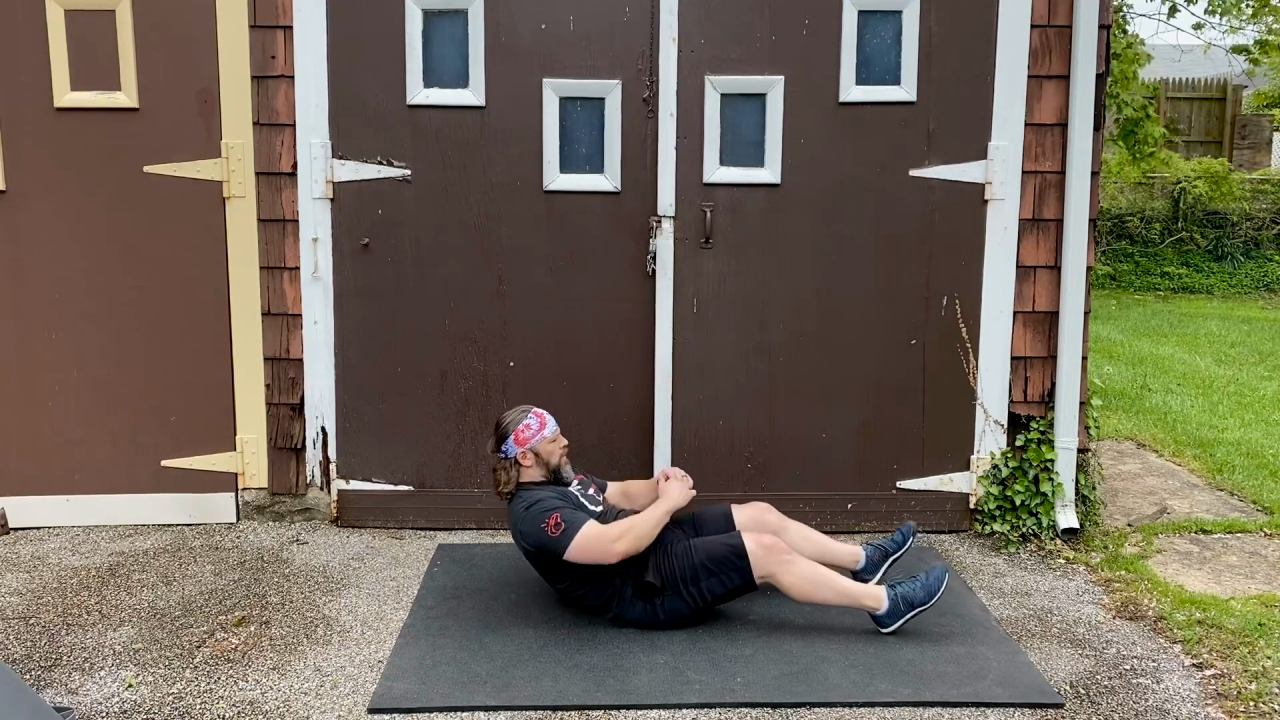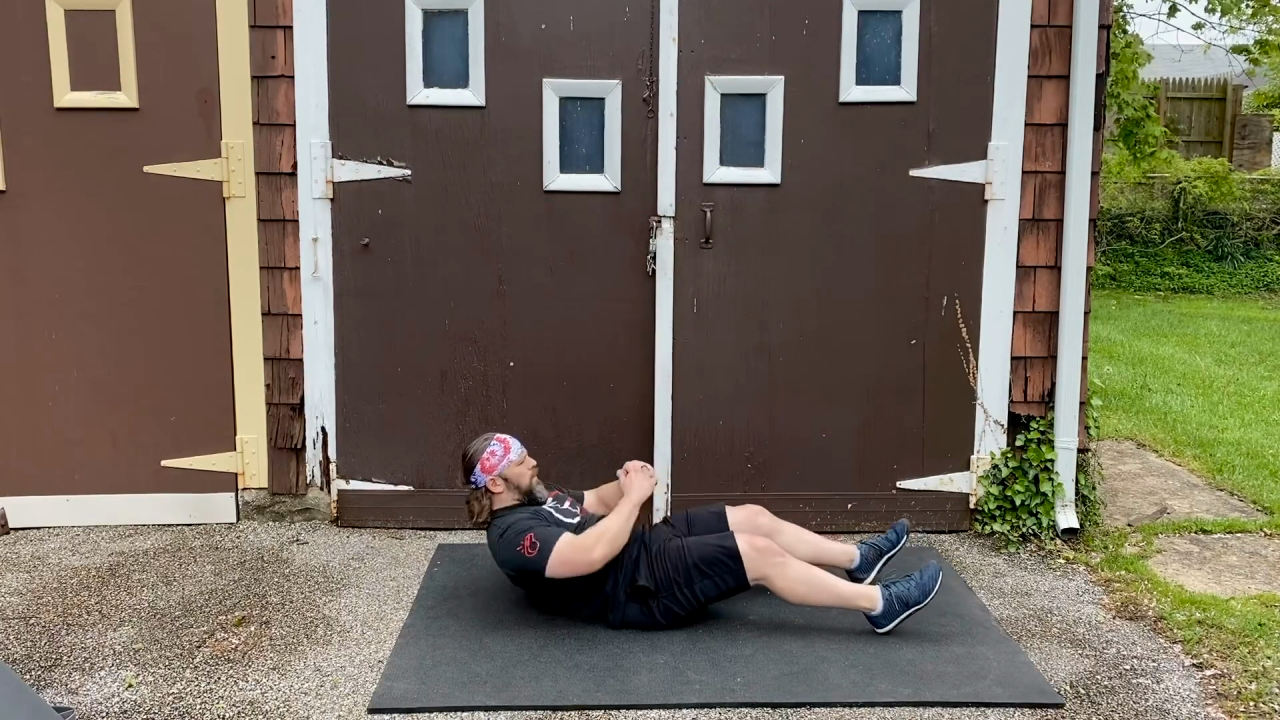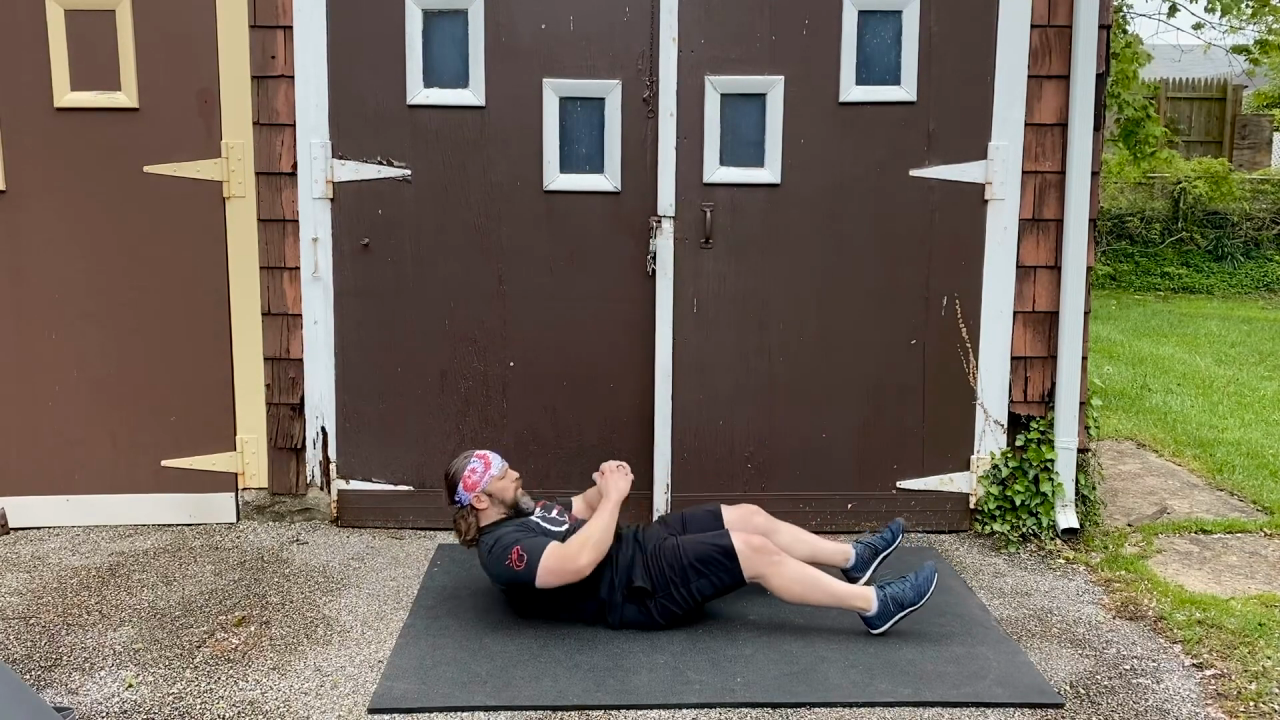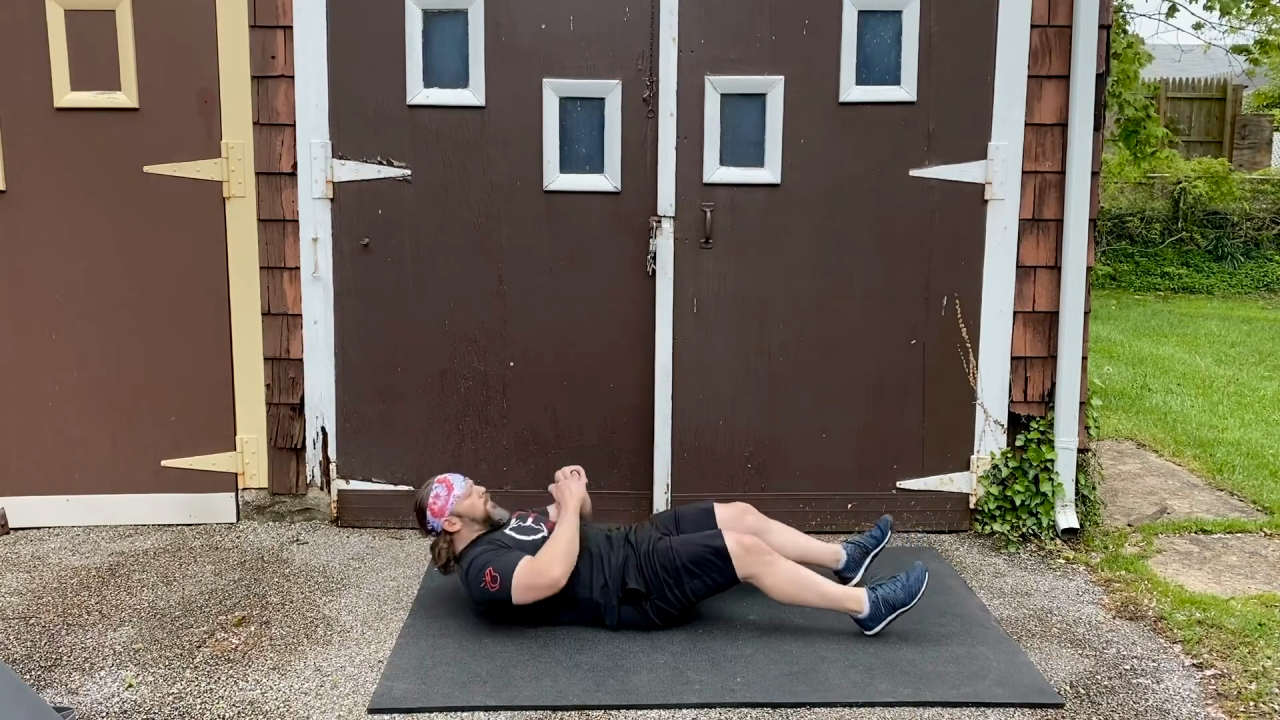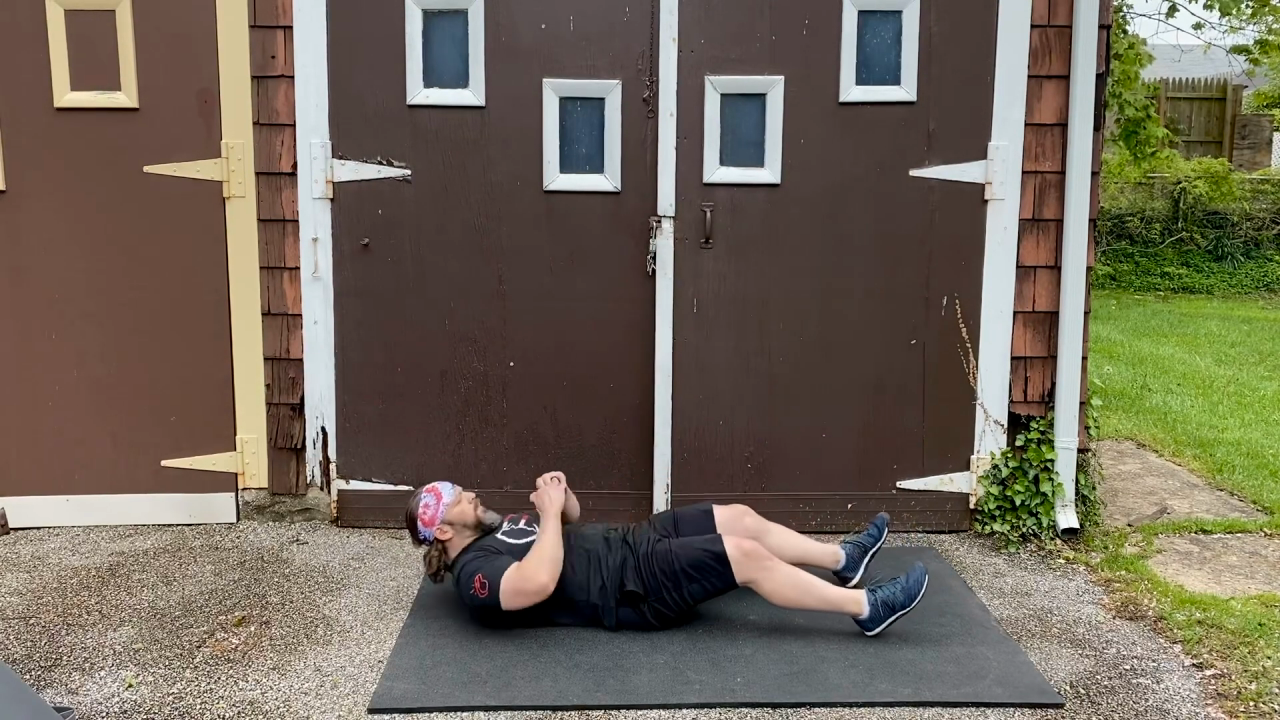
dt=0.1s
person 1, frame 1
left shoulder: (559, 481)
right shoulder: (536, 513)
left elbow: (624, 497)
right elbow: (618, 546)
left wrist: (660, 484)
right wrist: (667, 501)
left hip: (660, 549)
right hip: (645, 590)
left knee: (762, 513)
right knee: (768, 549)
left ankle: (862, 562)
right ankle: (884, 604)
person 1, frame 2
left shoulder: (533, 499)
right shoulder: (513, 533)
left elbow: (599, 503)
right elbow: (591, 554)
left wrist: (625, 484)
right wrist: (634, 498)
left hip: (645, 551)
right hip: (637, 592)
left knee: (752, 516)
right knee: (759, 552)
left ankle: (856, 561)
right ankle: (877, 605)
person 1, frame 3
left shoulder: (522, 512)
right shoulder: (504, 548)
left elbow: (587, 513)
right elbow: (581, 560)
left wrist: (604, 485)
right wrist: (612, 497)
left hip: (644, 547)
right hip: (639, 592)
left knee: (749, 514)
right knee: (758, 549)
left ankle: (853, 558)
right ankle: (873, 605)
person 1, frame 4
left shoulder: (498, 526)
right shoulder: (482, 565)
left elbow: (567, 523)
right elbow: (550, 575)
left wrist: (573, 496)
right wrist: (569, 505)
left hip: (629, 547)
right hip: (631, 592)
left knee: (738, 514)
right knee: (747, 550)
left ankle: (843, 559)
right ankle: (864, 607)
person 1, frame 5
left shoulder: (495, 530)
right shoulder: (476, 574)
left elbow: (568, 519)
right elbow: (539, 583)
left wrist: (556, 494)
right wrist: (548, 511)
left hip: (630, 545)
right hip: (632, 588)
left knee: (741, 518)
right knee: (748, 555)
left ankle: (843, 560)
right ankle: (865, 607)
